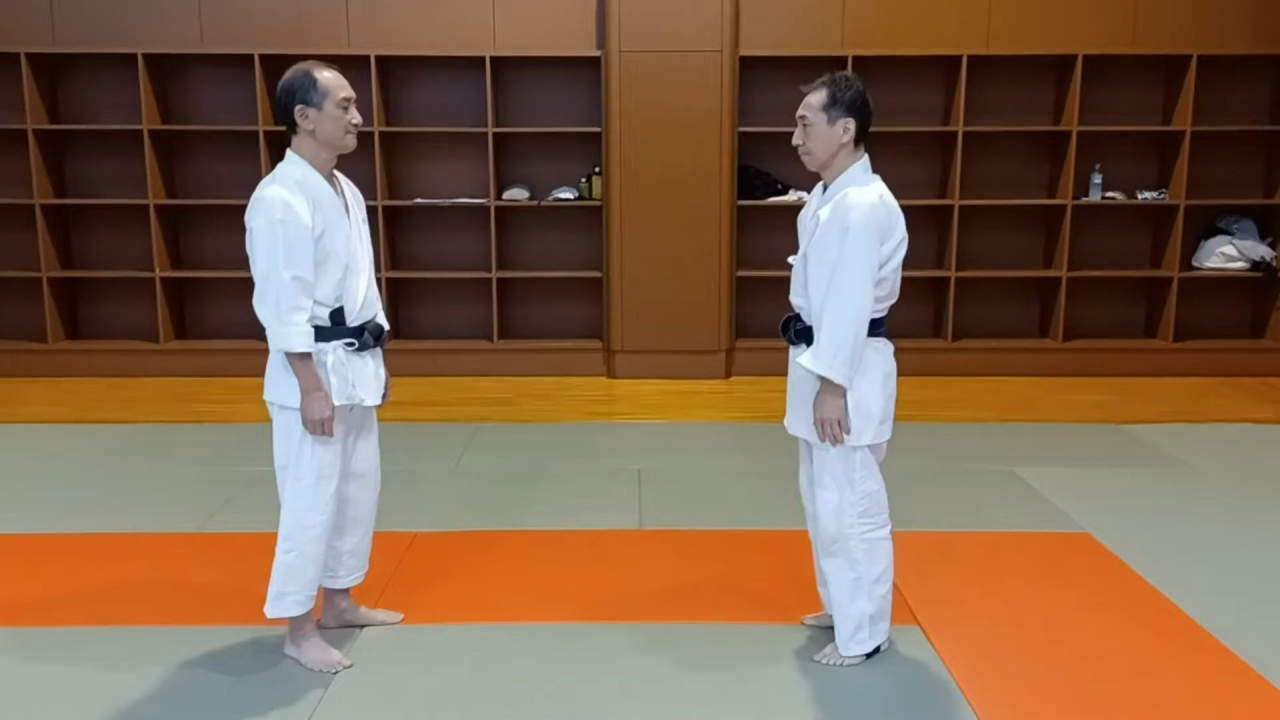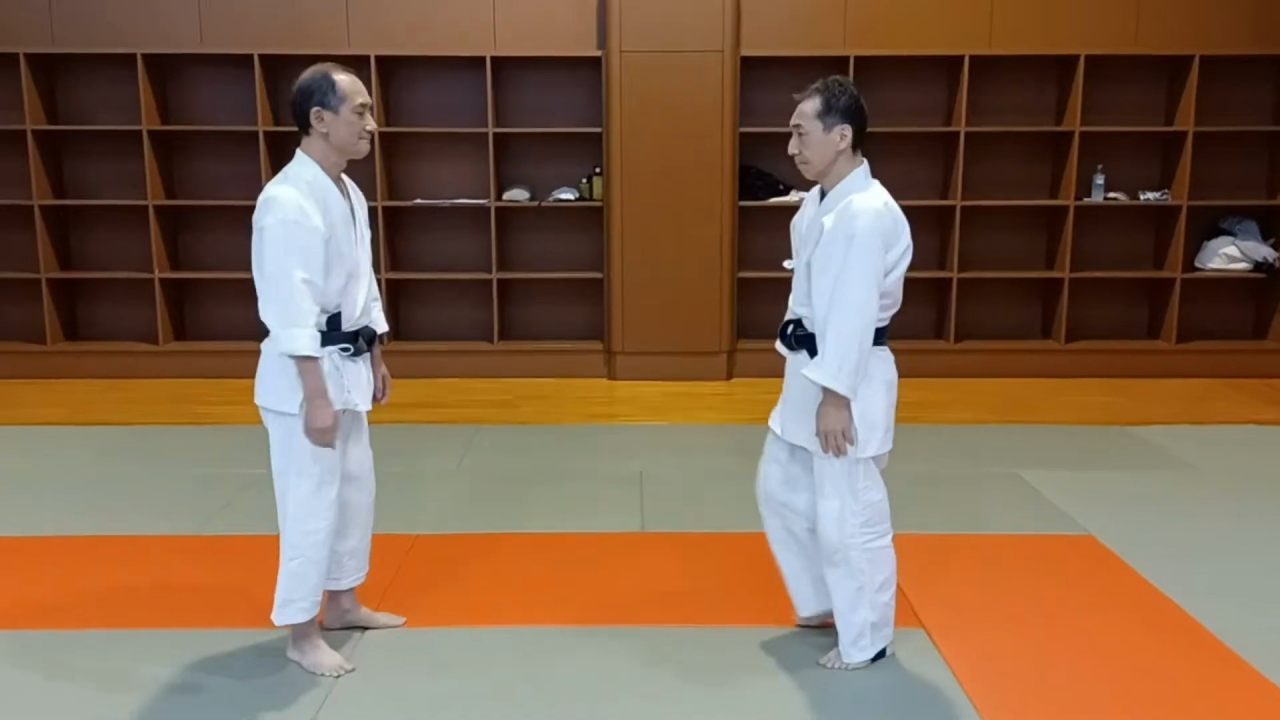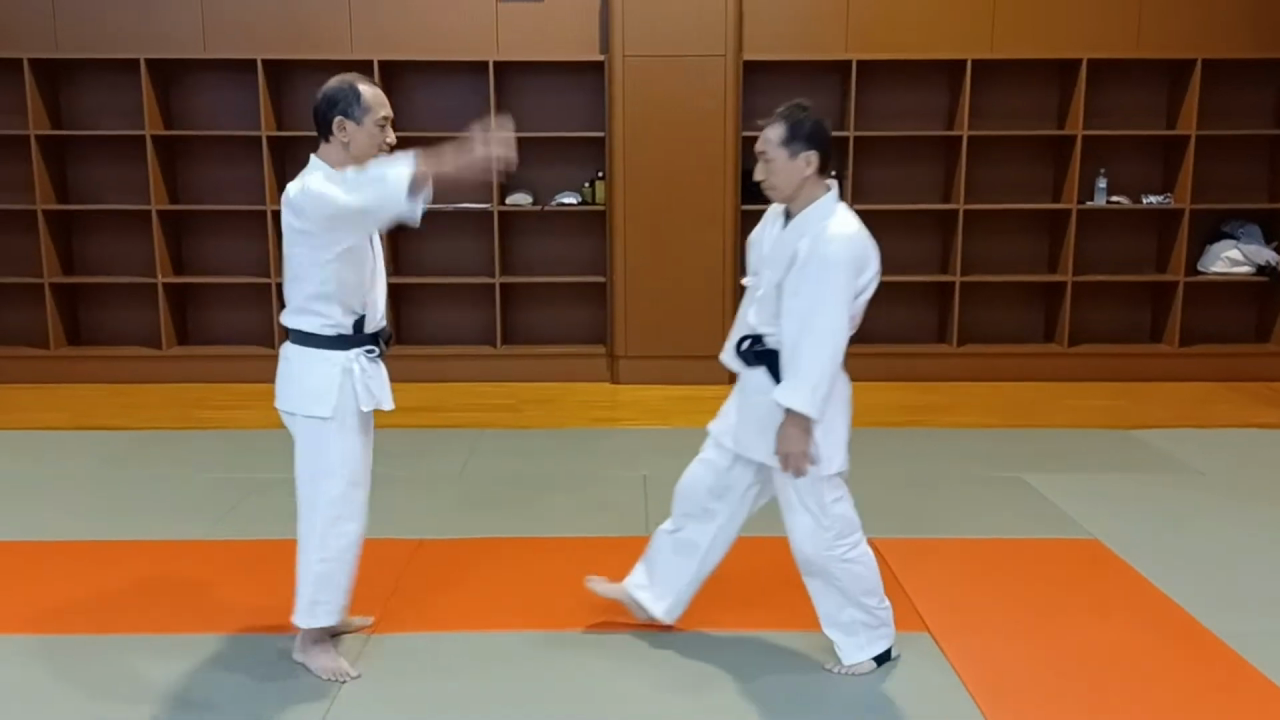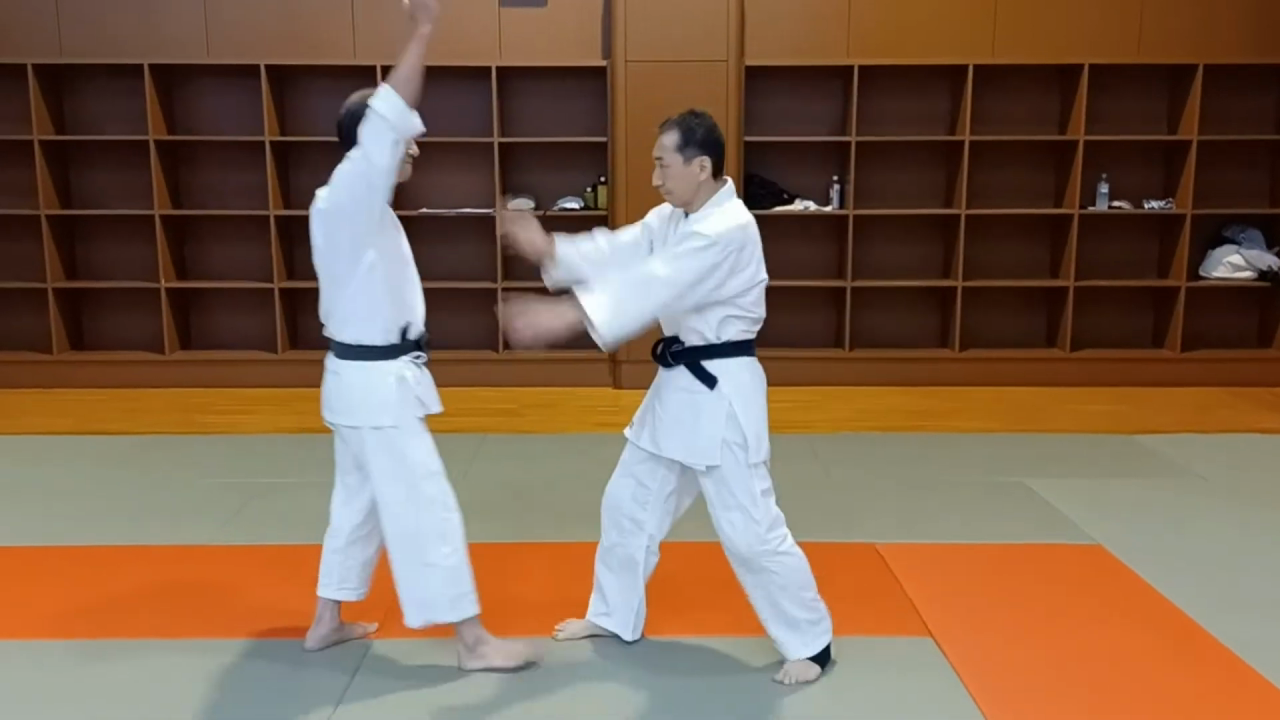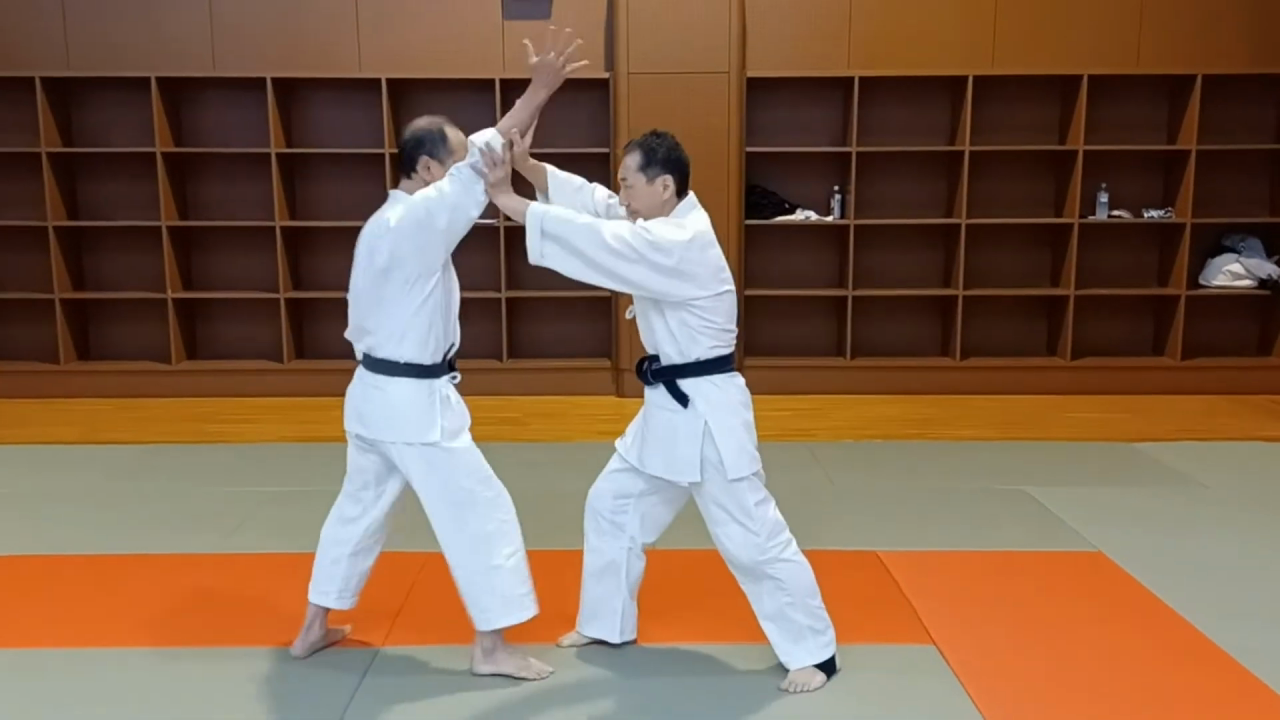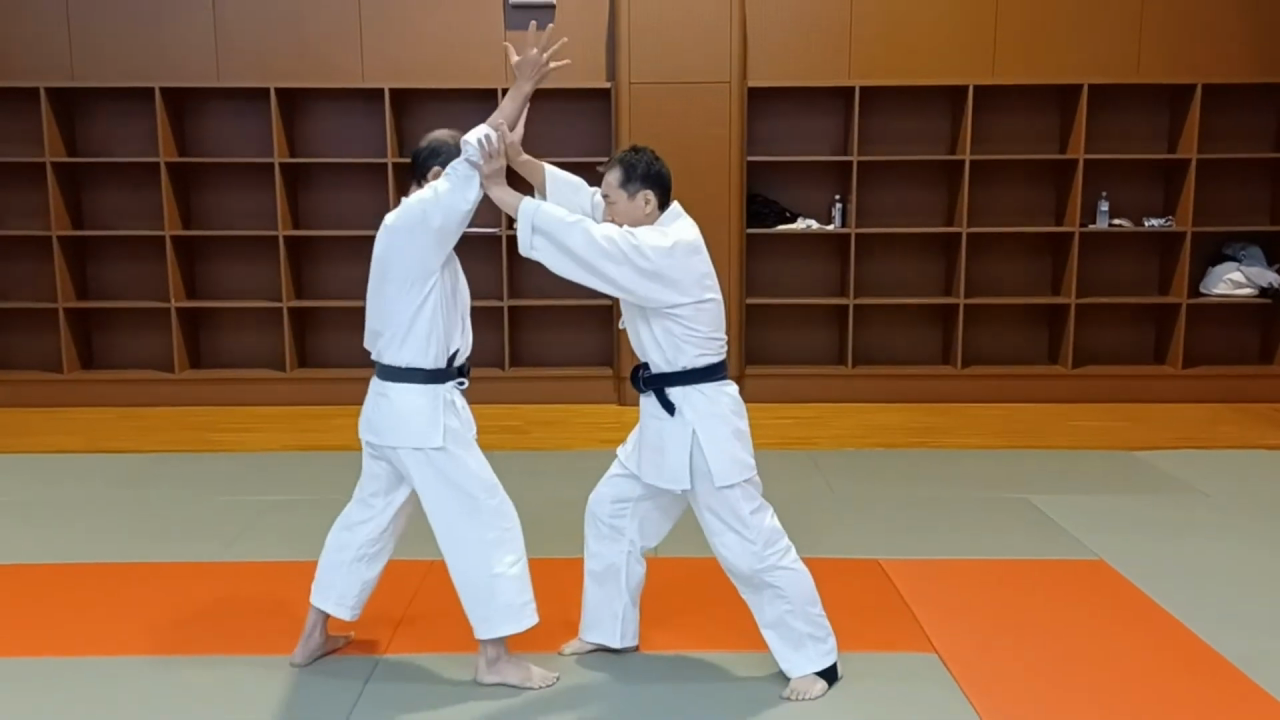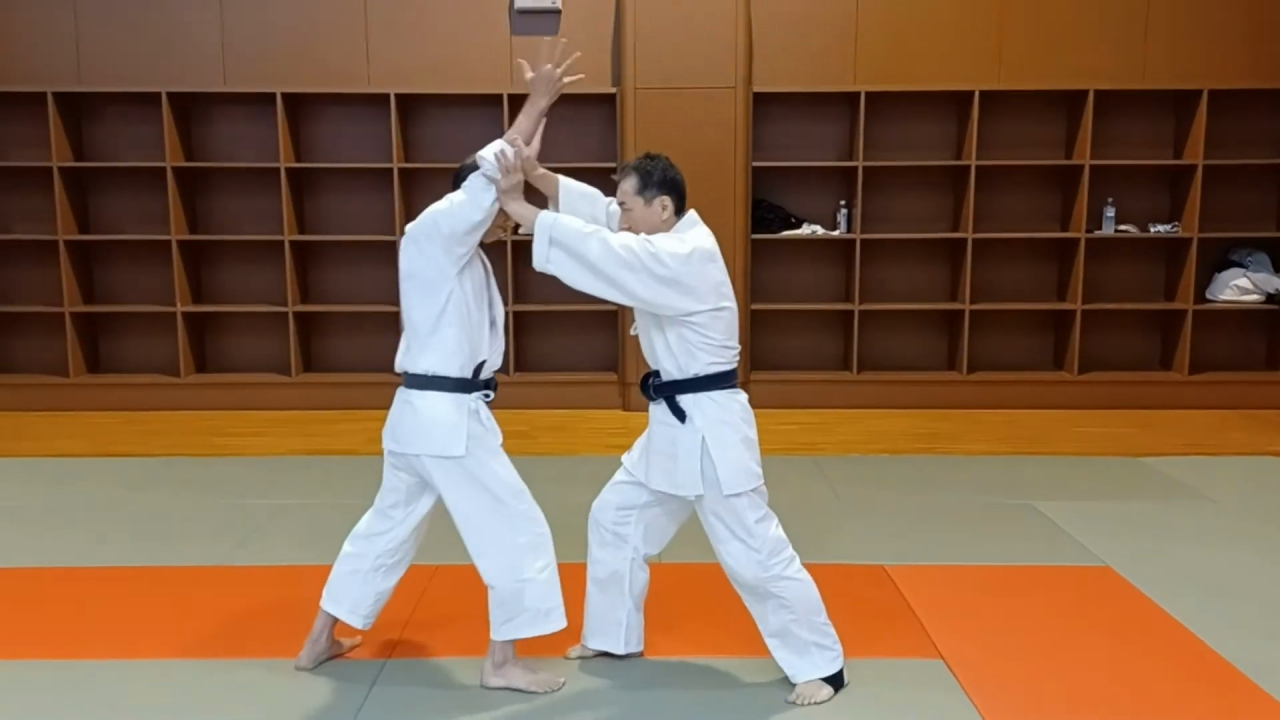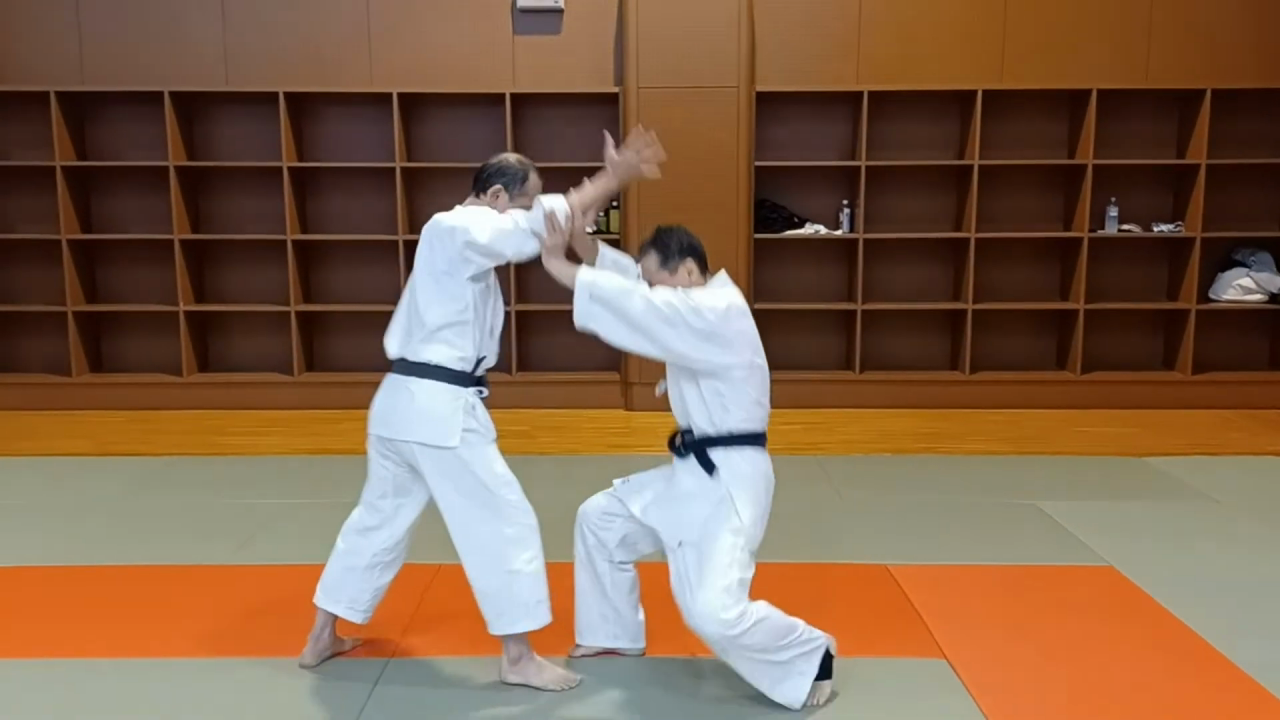
dt=0.4s
person 1, frame 1
left shoulder: (344, 190)
right shoulder: (280, 199)
right elbow: (282, 305)
left wrist: (375, 359)
right wrist: (311, 388)
left hip: (354, 364)
right hip: (313, 370)
left knee: (357, 487)
right knee: (312, 498)
left ankle: (339, 601)
right ankle: (299, 627)
person 1, frame 2
left shoulder: (347, 192)
right shoulder: (289, 201)
right elbow: (290, 307)
left wrist: (374, 358)
right wrist: (315, 396)
left hip: (345, 365)
right hip: (303, 374)
left knee: (354, 488)
right knee: (311, 504)
left ankle: (341, 602)
right ankle: (302, 632)
person 1, frame 3
left shoulder: (349, 188)
right shoulder: (313, 196)
right elbow: (380, 192)
left wrist: (463, 155)
right wrist: (465, 160)
left hip: (348, 367)
right hip: (324, 374)
left knee: (346, 498)
right knee: (334, 505)
left ankle: (325, 612)
right ankle: (312, 636)
person 1, frame 4
left shoulder: (358, 204)
right shoulder: (345, 198)
right elbow: (384, 119)
left hip: (365, 376)
right hip: (378, 384)
left knee: (359, 503)
right knee: (424, 508)
left ankle: (328, 621)
right ankle: (471, 639)
person 1, frame 5
left shoulder: (382, 225)
right shoulder: (417, 220)
right elbow: (479, 171)
right wrist: (539, 90)
left hip: (373, 391)
right hip: (415, 403)
left knee: (358, 509)
right knee: (481, 512)
left ankle: (313, 628)
right ankle: (491, 645)
person 1, frame 6
left shoulder: (410, 230)
right shoulder: (415, 224)
right elbow: (475, 164)
right wrist: (523, 87)
left hip: (394, 400)
right hip: (423, 408)
left knee: (369, 515)
right knee: (484, 521)
left ankle: (314, 634)
right ankle: (495, 657)
person 1, frame 7
left shoulder: (459, 250)
right shoulder: (432, 232)
right elbow: (489, 176)
right wrist: (538, 103)
left hip: (420, 413)
right hip: (447, 417)
left knee: (388, 525)
right knee: (515, 530)
left ankle: (320, 639)
right ankle: (501, 660)
person 1, frame 8
left shoulder: (460, 243)
right shoulder: (452, 230)
right elbow: (536, 228)
right wrist: (612, 178)
left hip: (401, 400)
right hip: (441, 411)
left knee: (378, 518)
right knee: (504, 522)
left ankle: (322, 636)
right ankle: (517, 656)
person 2, frame 1
left shoulder: (863, 206)
right shoulder: (830, 196)
left elbow: (850, 306)
left wrist: (832, 387)
left hip: (847, 371)
right hip: (823, 360)
left knee: (850, 506)
right knee: (824, 499)
left ankle: (862, 633)
right ankle: (845, 606)
person 2, frame 2
left shoulder: (869, 213)
right shoulder: (820, 202)
left elbow: (854, 314)
left wrist: (836, 397)
left hip: (849, 378)
right hip: (813, 369)
left knee: (848, 519)
right knee: (781, 493)
left ankle: (864, 640)
right ankle: (825, 601)
person 2, frame 3
left shoulder: (840, 240)
right shoulder: (776, 221)
left elbow: (821, 339)
left wrist: (798, 421)
right wrist: (740, 366)
left hip: (803, 400)
right hip: (759, 389)
left knee: (823, 533)
right knee: (704, 495)
left ankle: (871, 641)
right ankle: (650, 594)
person 2, frame 4
left shoulder: (727, 230)
right shoulder: (675, 219)
left elbow: (656, 286)
right elbow: (617, 251)
left wrist: (566, 316)
right wrist: (548, 249)
left hip: (720, 394)
right hip: (678, 385)
left knee: (750, 529)
right knee: (628, 506)
left ankle: (810, 642)
right ankle: (614, 617)
person 2, frame 5
left shoulder: (680, 243)
right shoulder: (662, 226)
left elbow: (594, 241)
right elbow: (589, 203)
left wrist: (509, 202)
right wrist: (527, 168)
left hip: (707, 408)
right hip: (668, 405)
left knee: (754, 538)
right knee: (611, 507)
left ankle: (814, 651)
right ankle: (607, 623)
person 2, frame 6
left shoulder: (667, 252)
right shoulder: (659, 232)
left elbow: (583, 241)
right elbow: (581, 203)
left wrist: (503, 194)
right wrist: (520, 162)
left hip: (700, 416)
right hip: (665, 414)
left knee: (751, 545)
right knee: (611, 514)
left ankle: (816, 659)
right ankle: (609, 630)
person 2, frame 7
left shoulder: (684, 258)
right shoulder: (670, 243)
left elbow: (601, 252)
right elbow: (595, 211)
left wrist: (520, 209)
right wrist: (536, 175)
left hip: (710, 423)
right hip: (673, 421)
left knee: (756, 555)
right knee: (614, 520)
left ankle: (822, 665)
right ankle: (613, 637)
person 2, frame 8
left shoulder: (717, 314)
right shoulder: (699, 305)
left elbow: (640, 308)
right elbow: (629, 281)
left wrist: (563, 269)
right wrist: (581, 244)
left hip: (728, 479)
right hip: (694, 472)
left knee: (712, 612)
right knee: (599, 518)
left ankle: (810, 658)
right ankle: (616, 634)
